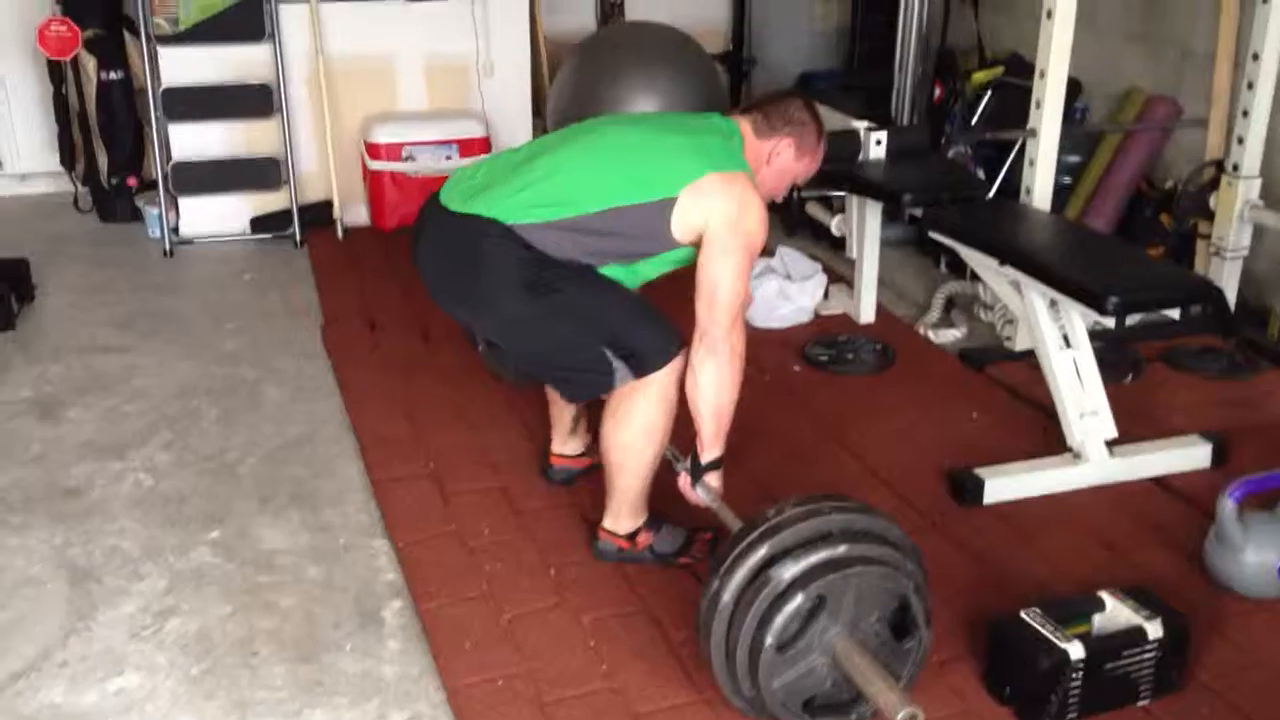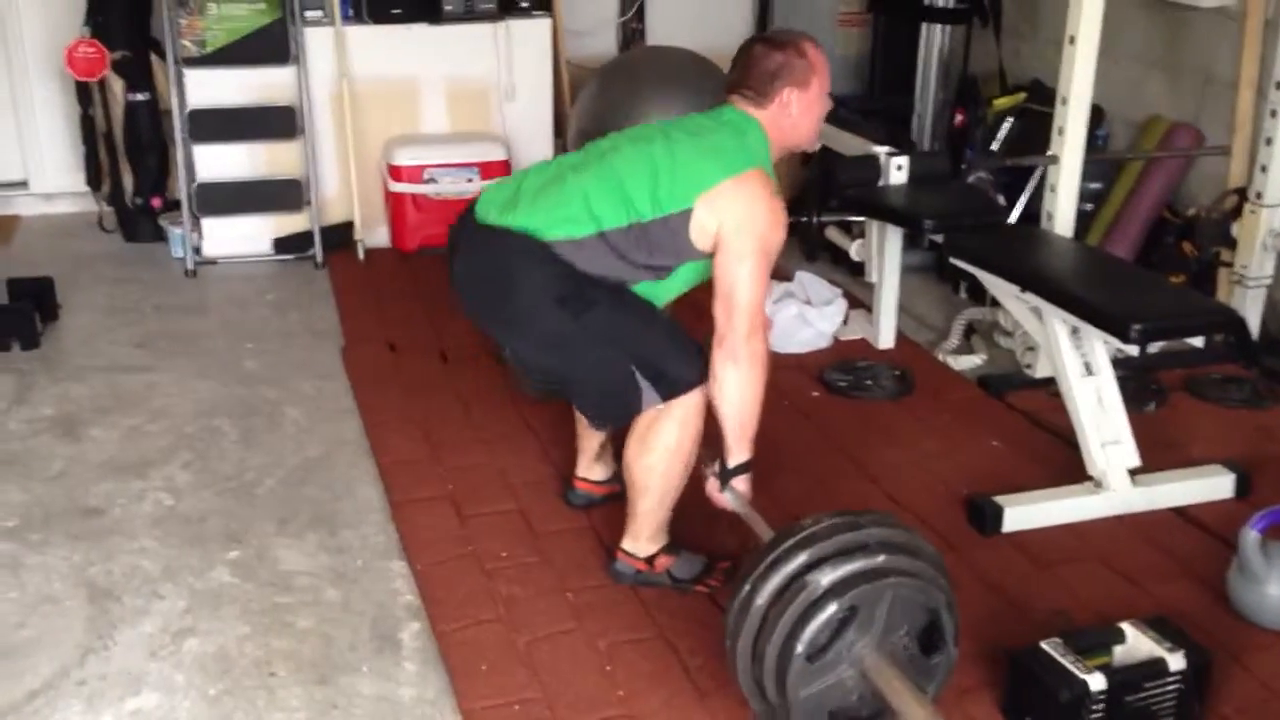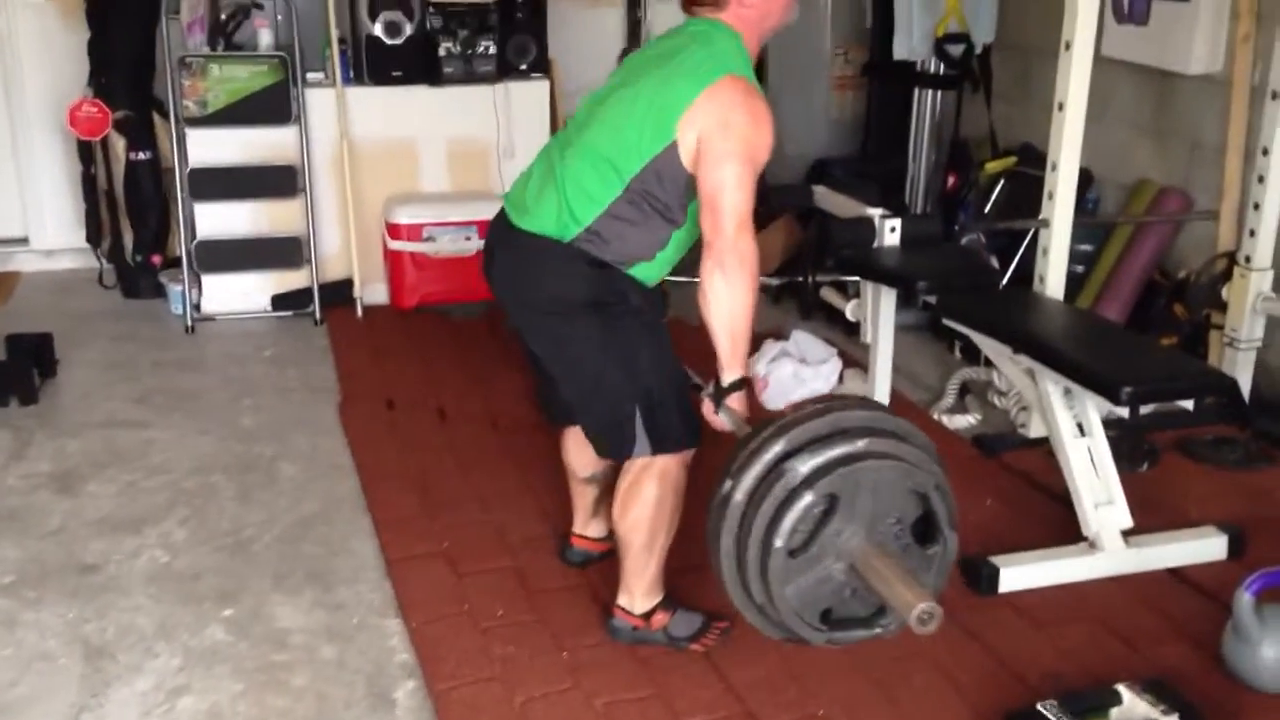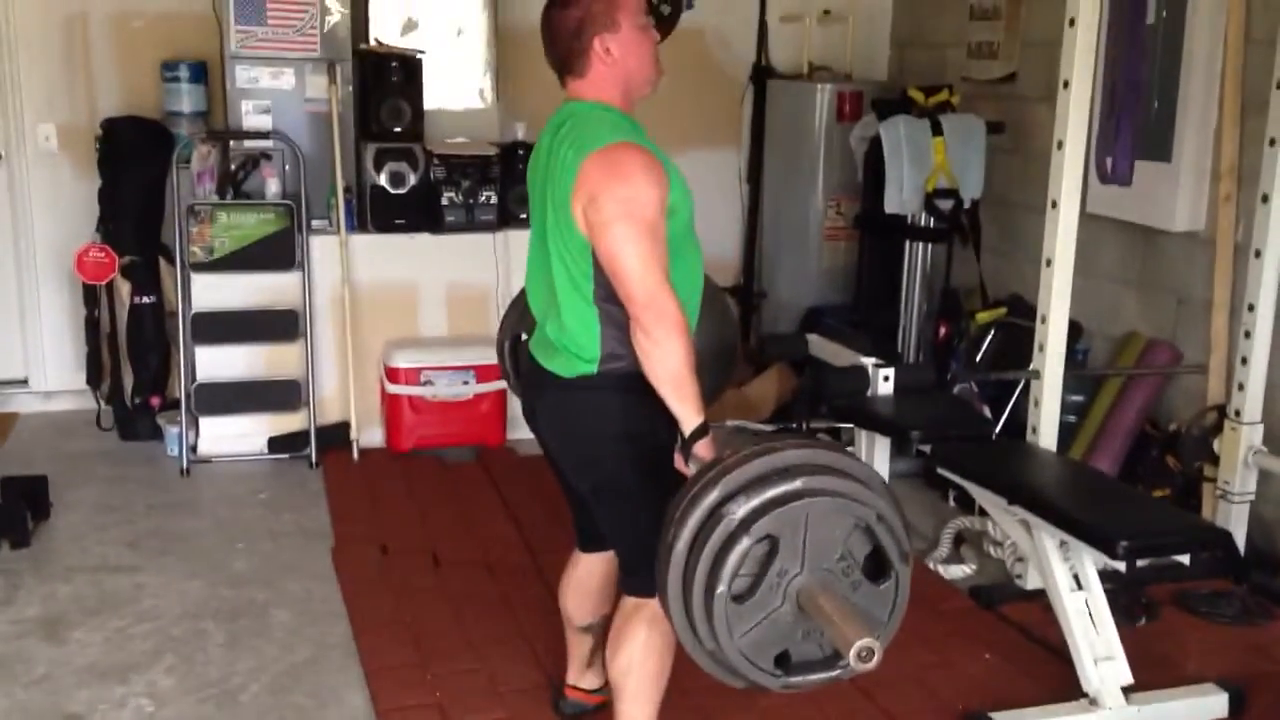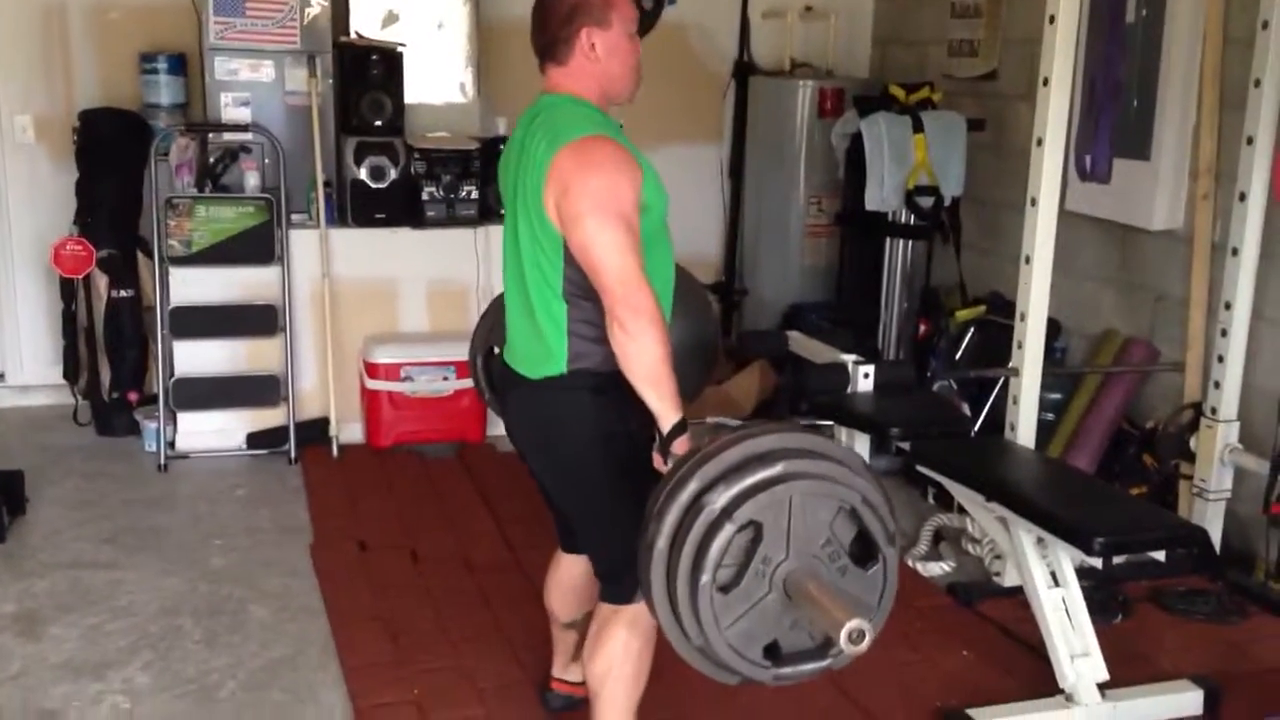
dt=1s
person 1, frame 1
left shoulder: (686, 133)
right shoulder: (735, 199)
right elbow: (717, 339)
right wrist: (709, 460)
left hip: (449, 220)
right hip: (485, 254)
left knee: (581, 323)
right knee: (654, 362)
left ankle: (568, 451)
right ankle: (624, 530)
person 1, frame 2
left shoulder: (704, 132)
right shoulder: (752, 197)
right elbow: (738, 341)
left wrist: (640, 336)
right wrist: (737, 464)
left hip: (485, 238)
right hip: (521, 267)
left knee: (610, 349)
right knee: (678, 386)
left ankle: (593, 476)
right ankle: (644, 554)
person 1, frame 3
right shoulder: (734, 99)
right elbow: (727, 250)
right wrist: (731, 380)
left hip: (522, 244)
right hip: (571, 271)
left knee: (592, 405)
right knee: (662, 440)
left ankle: (589, 531)
right ankle: (640, 608)
person 1, frame 4
left shoulder: (563, 134)
right shoulder: (620, 161)
right elbow: (651, 310)
right wrist: (695, 429)
left hip: (559, 383)
right hip: (612, 402)
left knee: (599, 545)
right knee: (658, 585)
person 1, frame 5
left shoulder: (536, 129)
right shoulder: (593, 152)
right elbow: (627, 303)
right wrist: (673, 425)
left hip: (540, 384)
right hip: (585, 402)
left knee: (582, 542)
right knee: (639, 584)
